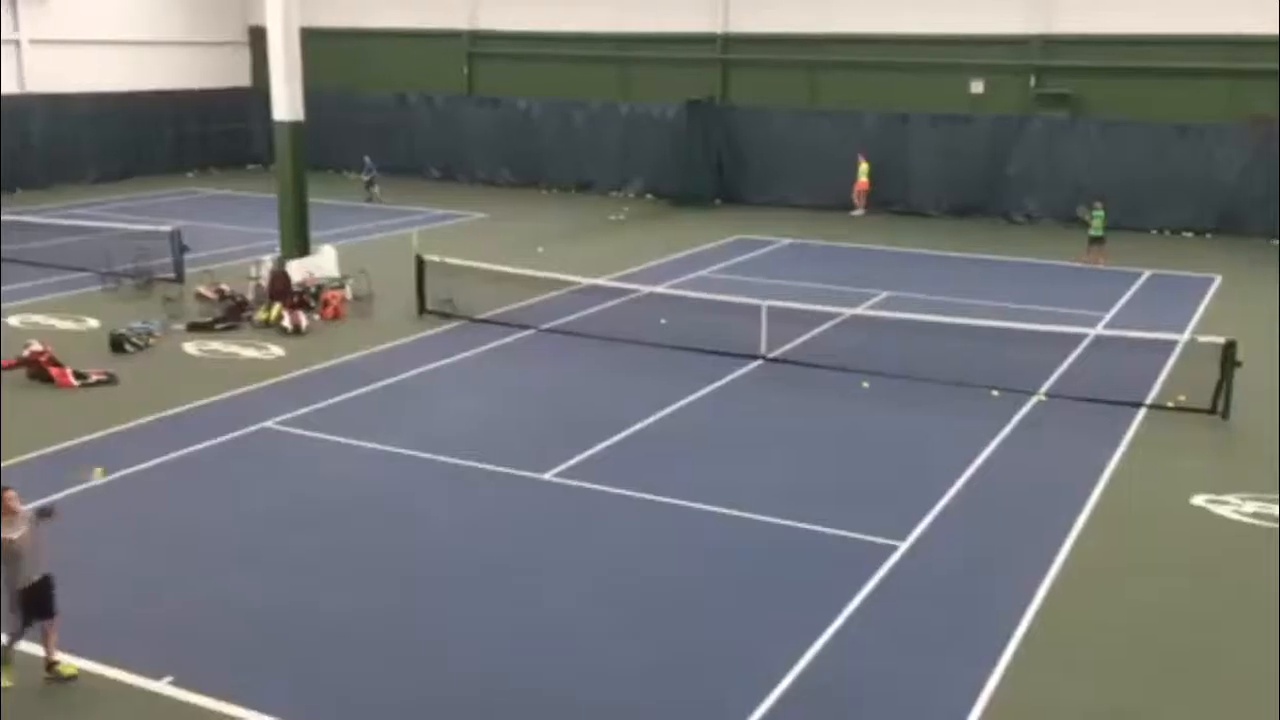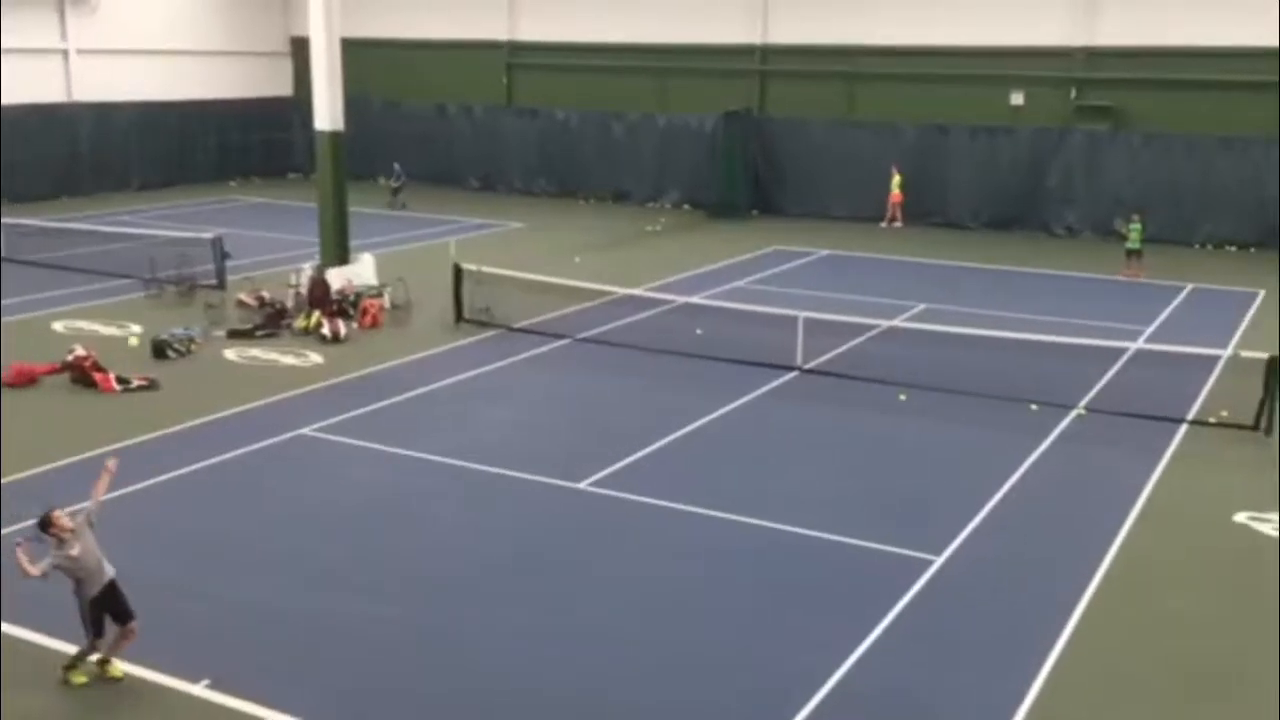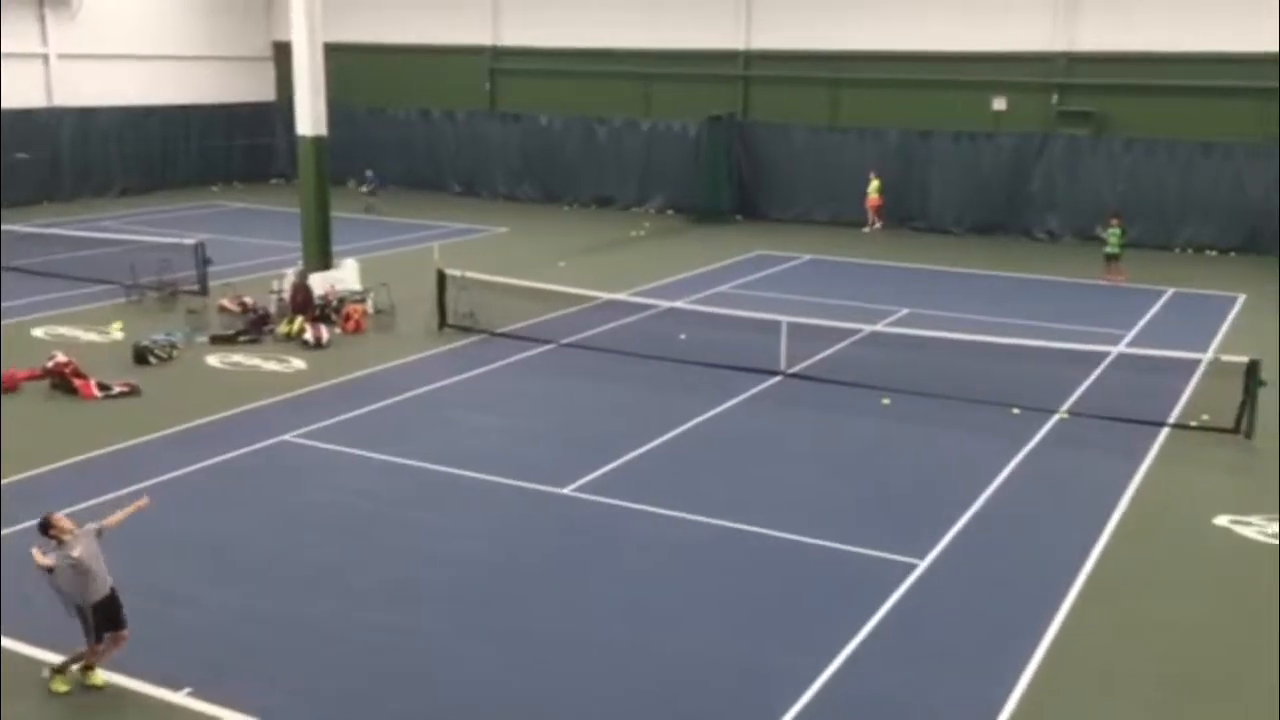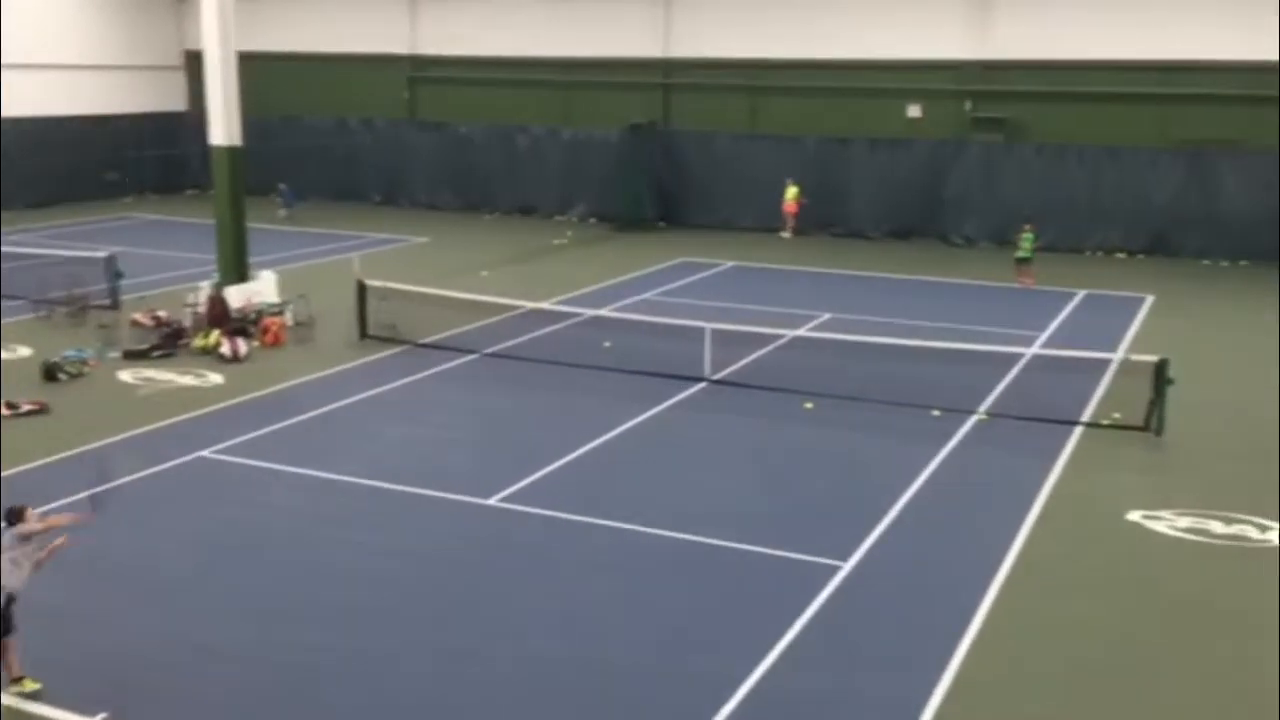
dt=0.3s
person 1, frame 1
left shoulder: (31, 515)
left elbow: (49, 511)
left hip: (42, 578)
right hip: (22, 586)
left knee: (50, 623)
right knee: (21, 631)
left ankle: (52, 663)
person 1, frame 2
left shoulder: (81, 525)
right shoulder: (57, 555)
left elbow: (96, 497)
right elbow: (32, 572)
left wrist: (107, 473)
right wrist: (20, 554)
left hip: (109, 584)
right hip: (89, 597)
left knee: (130, 630)
right knee: (95, 643)
left ankle: (105, 661)
right ankle: (71, 667)
person 1, frame 3
left shoulder: (87, 532)
right shoulder: (59, 555)
left elbow: (112, 520)
right elbow: (43, 562)
left wrist: (135, 506)
left hip: (107, 591)
right hip: (89, 603)
left knee: (121, 635)
right knee: (95, 648)
left ankle: (88, 668)
right ankle: (57, 671)
person 1, frame 4
left shoulder: (30, 540)
right shoulder: (21, 532)
left elbow: (34, 565)
right elbow: (47, 524)
left wrist: (53, 547)
right wrist: (73, 519)
left ankle: (18, 680)
